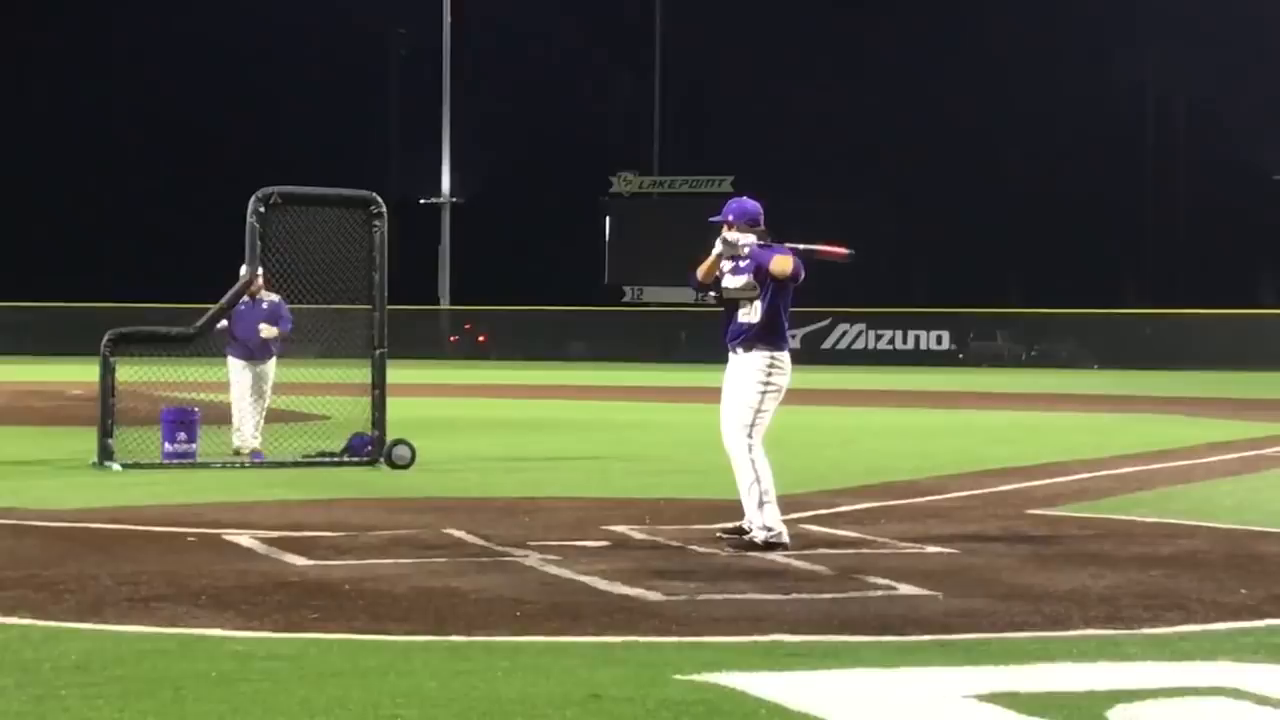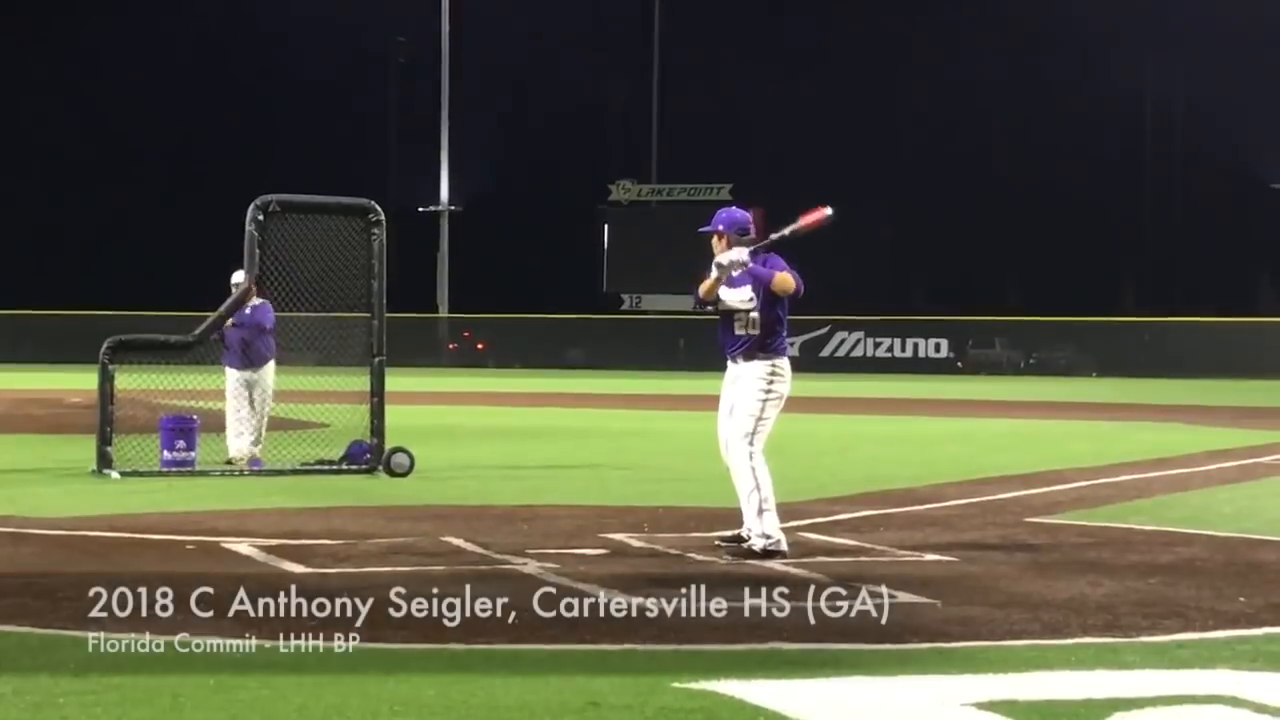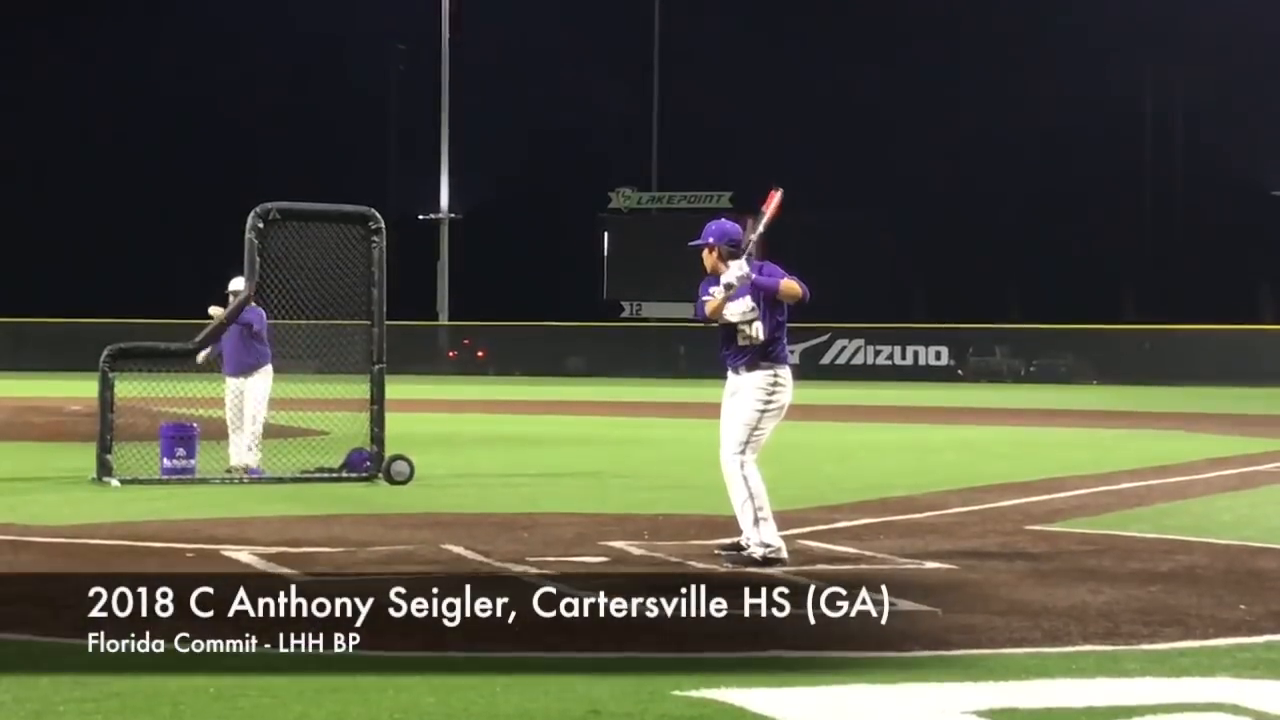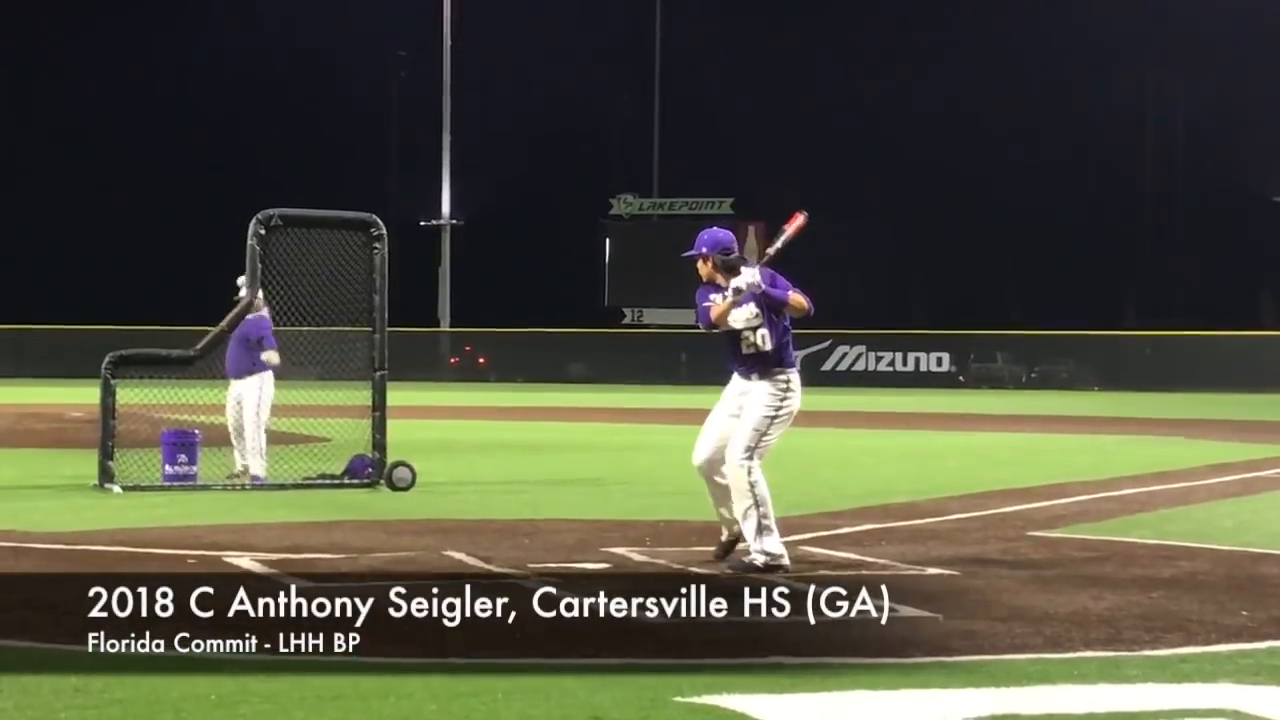
dt=0.3s
person 1, frame 1
left shoulder: (773, 255)
right shoulder: (728, 261)
left elbow: (791, 270)
right elbow: (701, 281)
left wrist: (752, 250)
right wrist: (721, 251)
left hip: (764, 362)
right hip: (738, 360)
left knee: (744, 440)
right knee: (733, 440)
left ankle: (770, 531)
right ankle: (755, 520)
person 1, frame 2
left shoulder: (767, 262)
right shoulder: (722, 270)
left elbow: (793, 286)
right elbow: (704, 297)
left wrist: (749, 266)
right wrist: (719, 273)
left hip: (764, 370)
right hip: (736, 369)
left knee: (744, 448)
right knee: (731, 449)
left ankle: (769, 539)
right ankle: (753, 528)
person 1, frame 3
left shoulder: (761, 271)
right shoulder: (710, 285)
left elbow: (799, 293)
right elbow: (707, 314)
left wrist: (751, 280)
right wrist: (726, 290)
left hip: (767, 379)
right hip: (736, 379)
left knee: (736, 455)
right knee: (732, 458)
left ankle: (768, 547)
right ankle: (753, 536)
person 1, frame 4
left shoulder: (765, 277)
right shoulder: (708, 293)
left elbow: (804, 308)
right elbow: (711, 320)
left wrist: (762, 290)
right wrist: (734, 295)
left hip: (775, 385)
right hip: (741, 384)
left knee: (741, 460)
right knee: (706, 458)
left ankle: (769, 554)
right ankle: (736, 527)
person 2, frame 1
left shoulder: (275, 301)
right shoulder: (234, 301)
left elbow: (287, 323)
right elbow: (220, 322)
left wrist: (276, 331)
right wrist: (222, 324)
left hip: (265, 361)
right hip: (238, 360)
left knee: (260, 403)
right knee: (240, 399)
left ankle: (254, 444)
right ankle: (242, 443)
person 2, frame 2
left shoulder: (263, 306)
left elbow: (262, 323)
right elbow: (218, 333)
left wrist: (231, 322)
left hip: (262, 368)
right hip: (235, 369)
left knee: (260, 411)
right knee: (236, 411)
left ankle: (253, 451)
right ankle: (238, 454)
person 2, frame 3
left shoulder: (254, 312)
right shoulder: (235, 315)
left elbow: (248, 321)
left wrist: (225, 314)
right wrist: (210, 351)
left hip: (256, 374)
right hip: (233, 377)
left knee: (253, 417)
right knee: (235, 422)
left ankle: (250, 463)
right ankle: (237, 463)
person 2, frame 4
left shoulder: (259, 320)
right shoulder: (251, 318)
left elbow: (266, 337)
left wrist: (270, 352)
right wrist: (245, 285)
left hip: (256, 379)
right hip: (237, 381)
left knee: (253, 425)
right knee: (236, 426)
left ankle: (257, 471)
right ankle: (243, 468)
